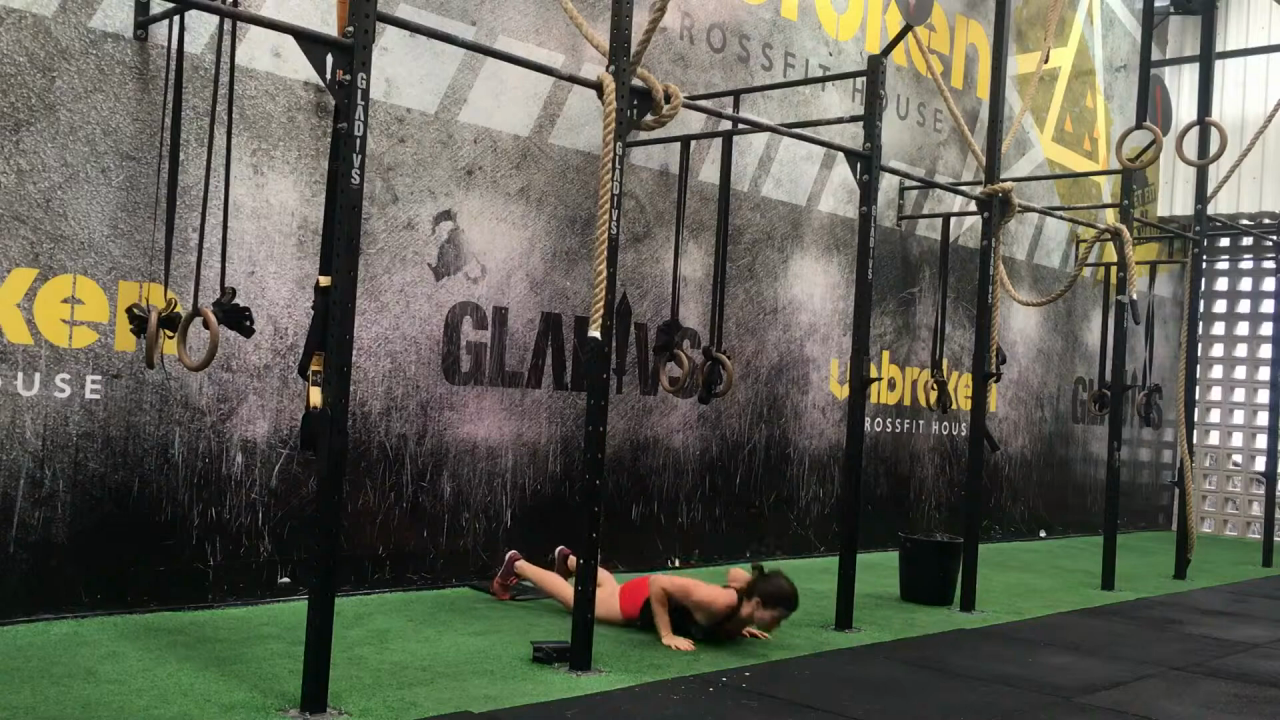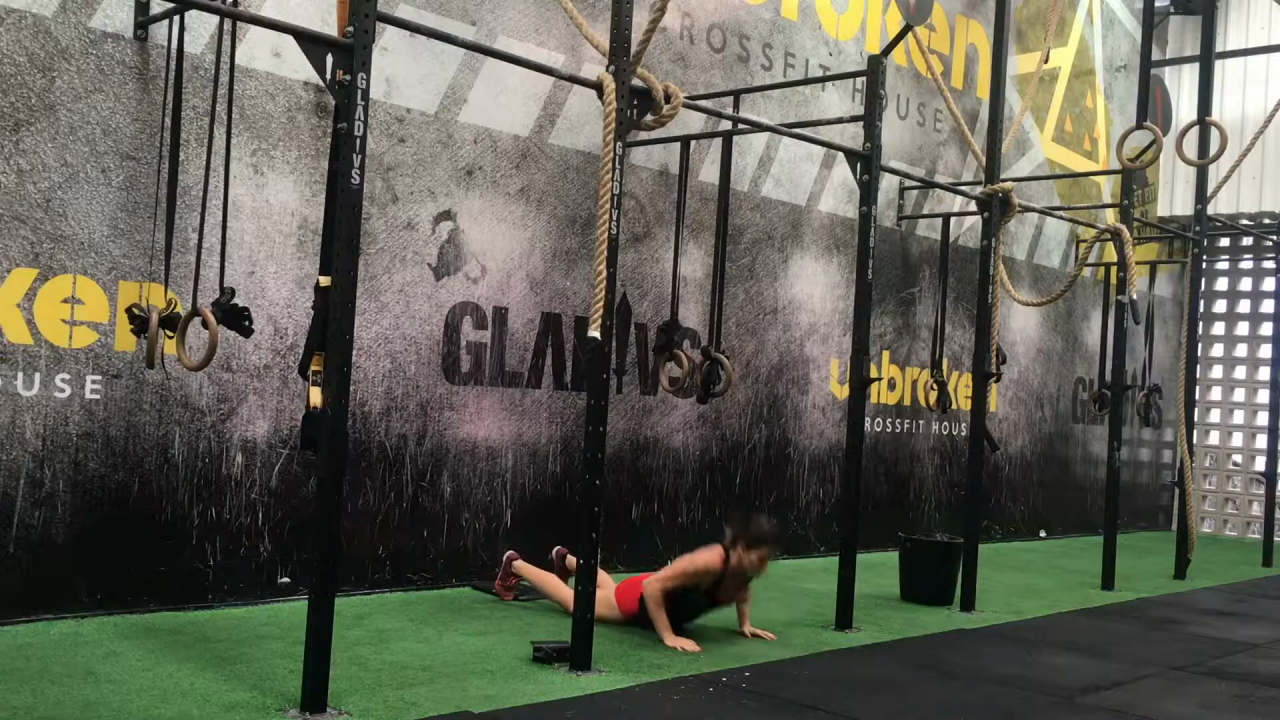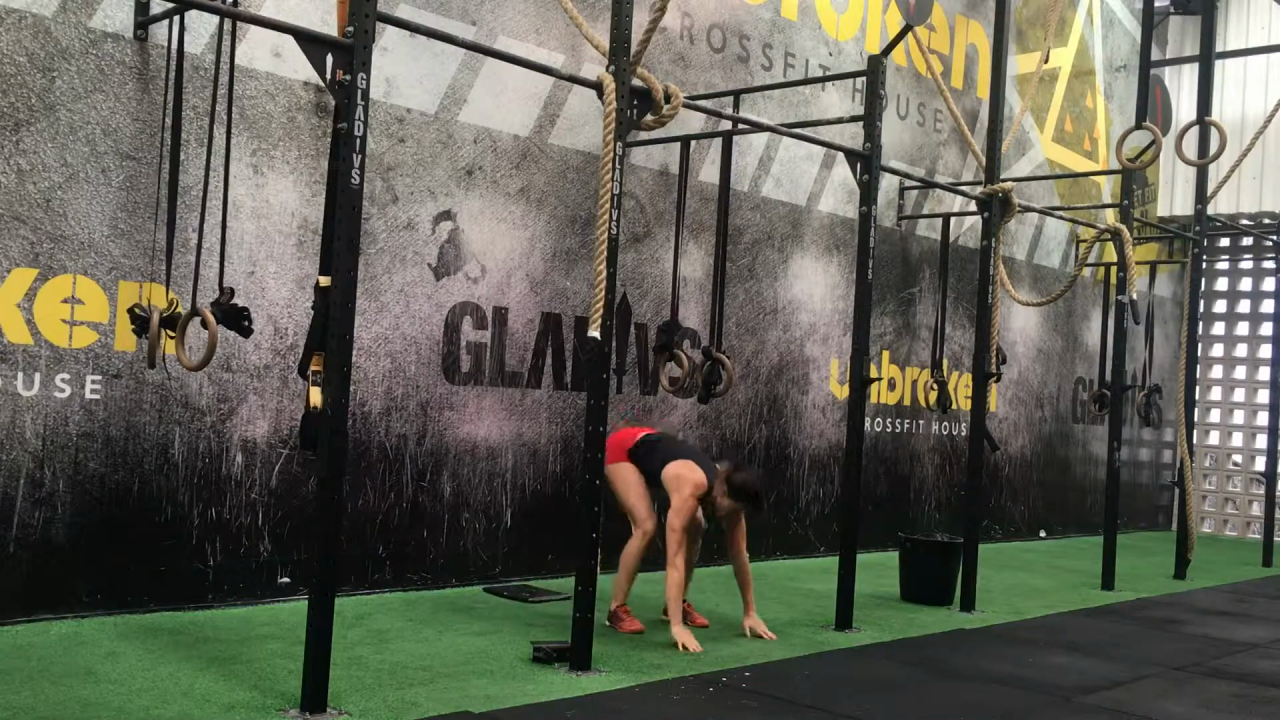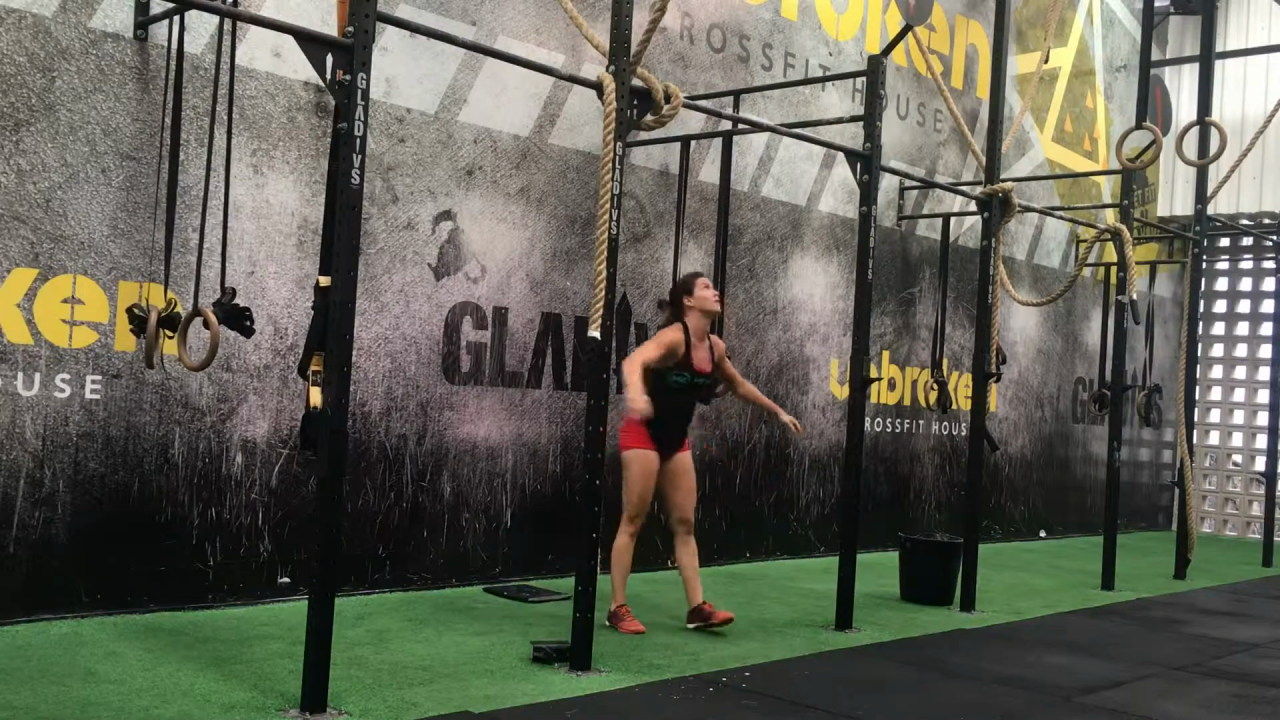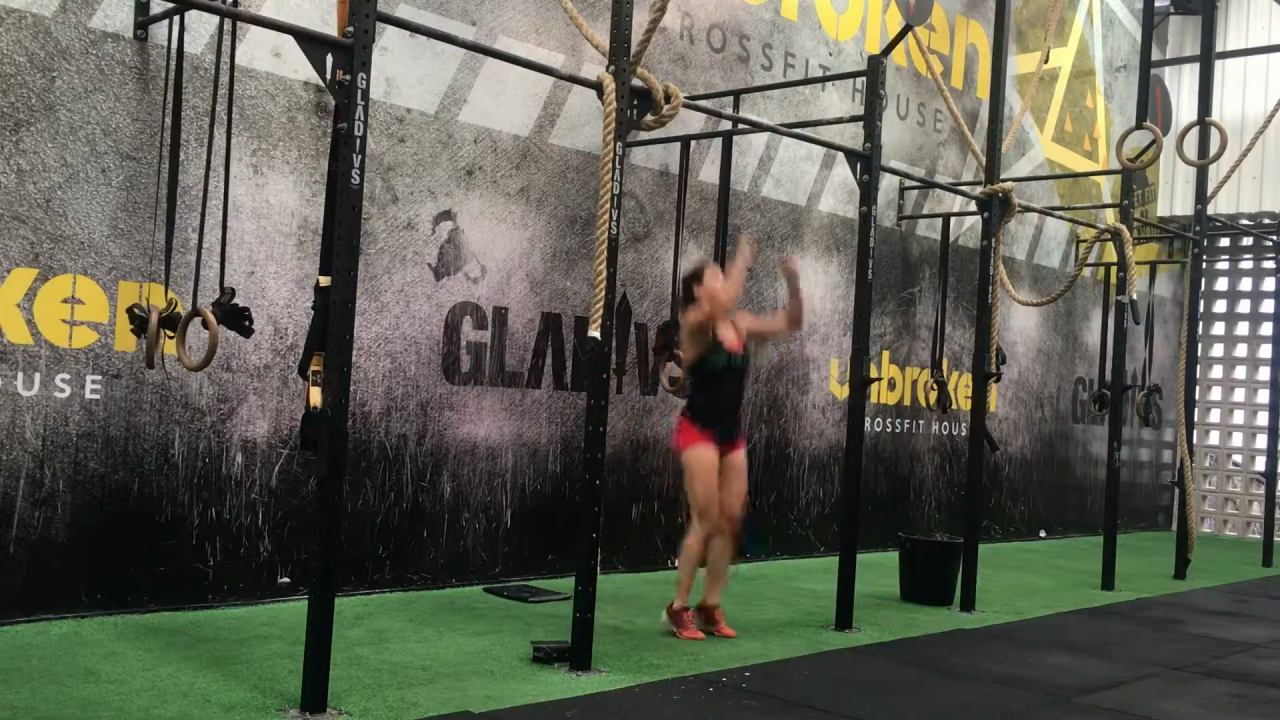
dt=0.7s
person 1, frame 1
left shoulder: (749, 595)
right shoulder: (720, 602)
left elbow: (737, 575)
right elbow: (657, 582)
left wrist: (741, 625)
right wrist: (667, 635)
left hip: (666, 597)
right hip: (640, 603)
left knee: (613, 587)
right knee: (576, 599)
left ankle: (568, 559)
right ankle: (517, 564)
person 1, frame 2
left shoulder: (745, 561)
right shoulder: (710, 562)
right elbow: (653, 588)
left wrist: (744, 623)
right wrist: (668, 636)
left hip: (657, 595)
right hip: (639, 601)
left knee: (607, 584)
right knee: (573, 601)
left ankle: (565, 558)
right ankle: (514, 565)
person 1, frame 3
left shoulder: (732, 490)
right shoulder: (689, 489)
left elbow: (739, 556)
right elbow: (674, 558)
left wrist: (750, 614)
right wrist: (678, 627)
left hip: (655, 445)
right hip: (624, 448)
left knee: (694, 530)
right knee: (646, 527)
left ankle: (676, 603)
right ankle: (617, 608)
person 1, frame 4
left shoulder: (713, 346)
right shoulder: (673, 336)
left elbow: (739, 385)
right elbow: (632, 362)
left wrist: (780, 413)
right wrist: (635, 390)
left hip: (674, 443)
right hip: (644, 434)
left knee: (684, 524)
right knee: (633, 522)
left ankle: (697, 607)
right ankle: (617, 608)
person 1, frame 5
left shoulder: (740, 324)
right shoulder: (695, 321)
left elbow: (789, 323)
right elbow: (721, 303)
left wrist: (792, 282)
right wrist: (741, 259)
left hip: (731, 437)
right hip: (698, 432)
left knee: (730, 523)
right knee: (707, 523)
left ankle: (710, 607)
right ankle: (679, 608)
